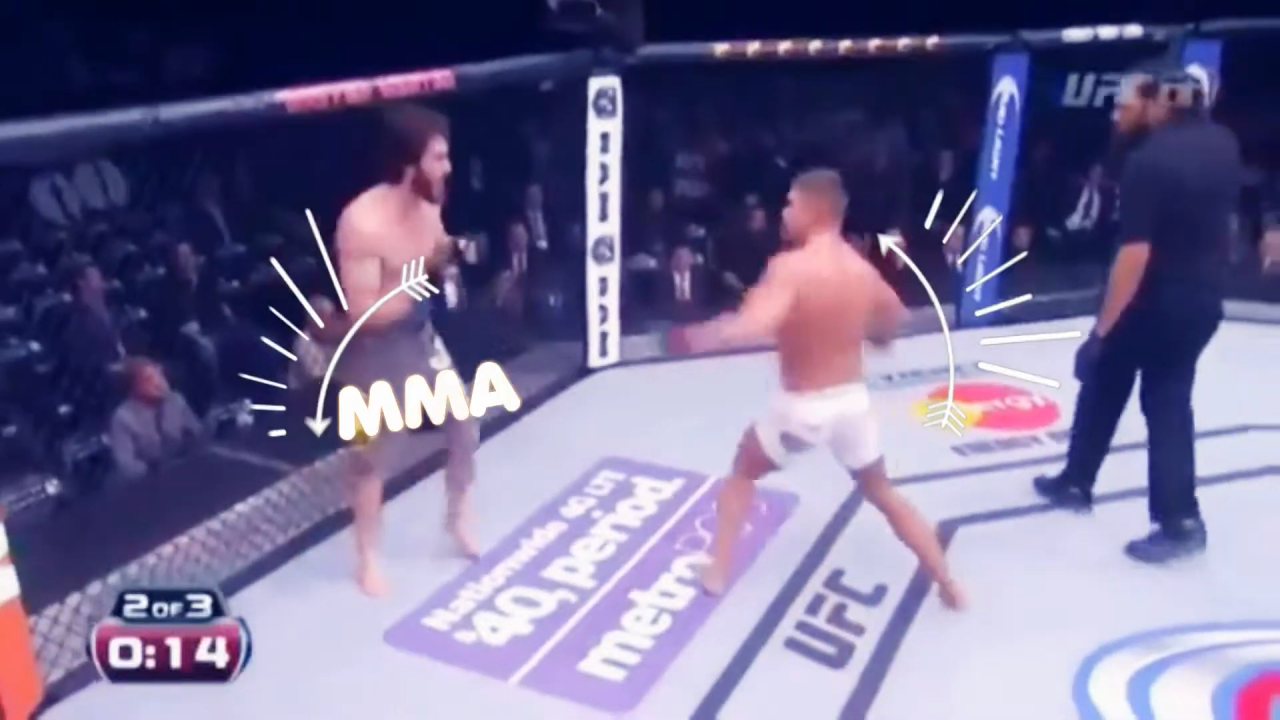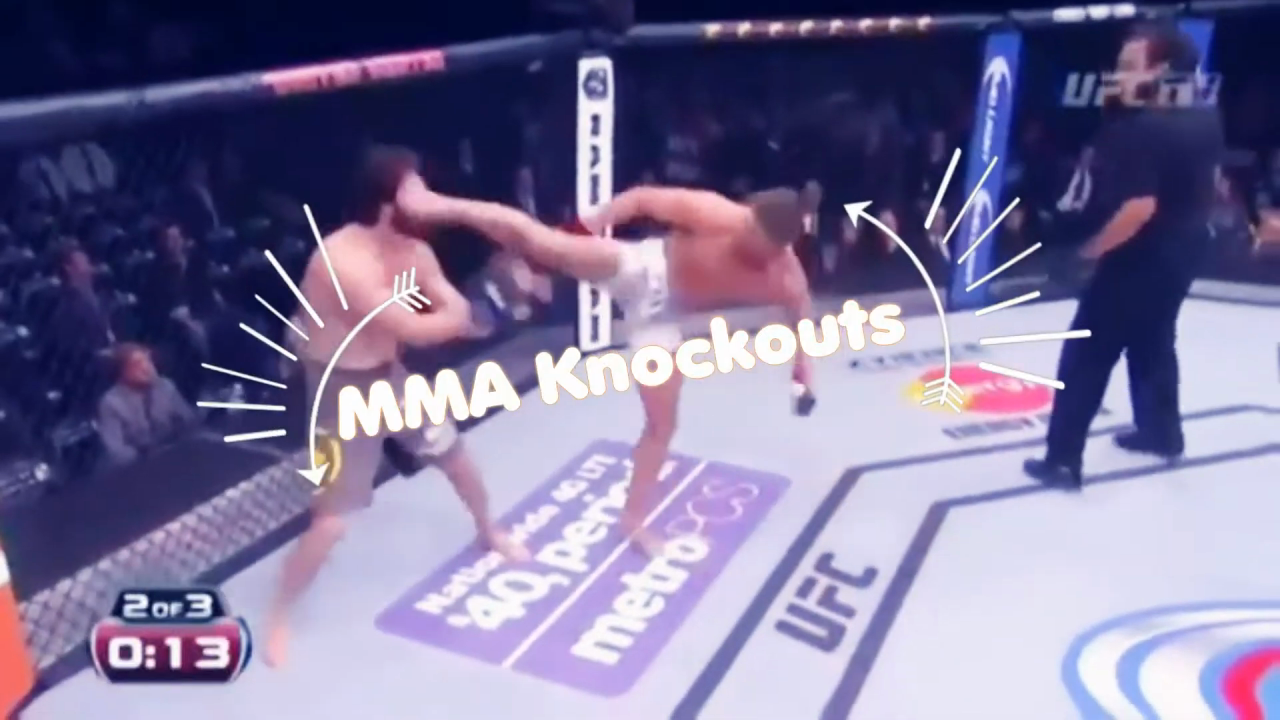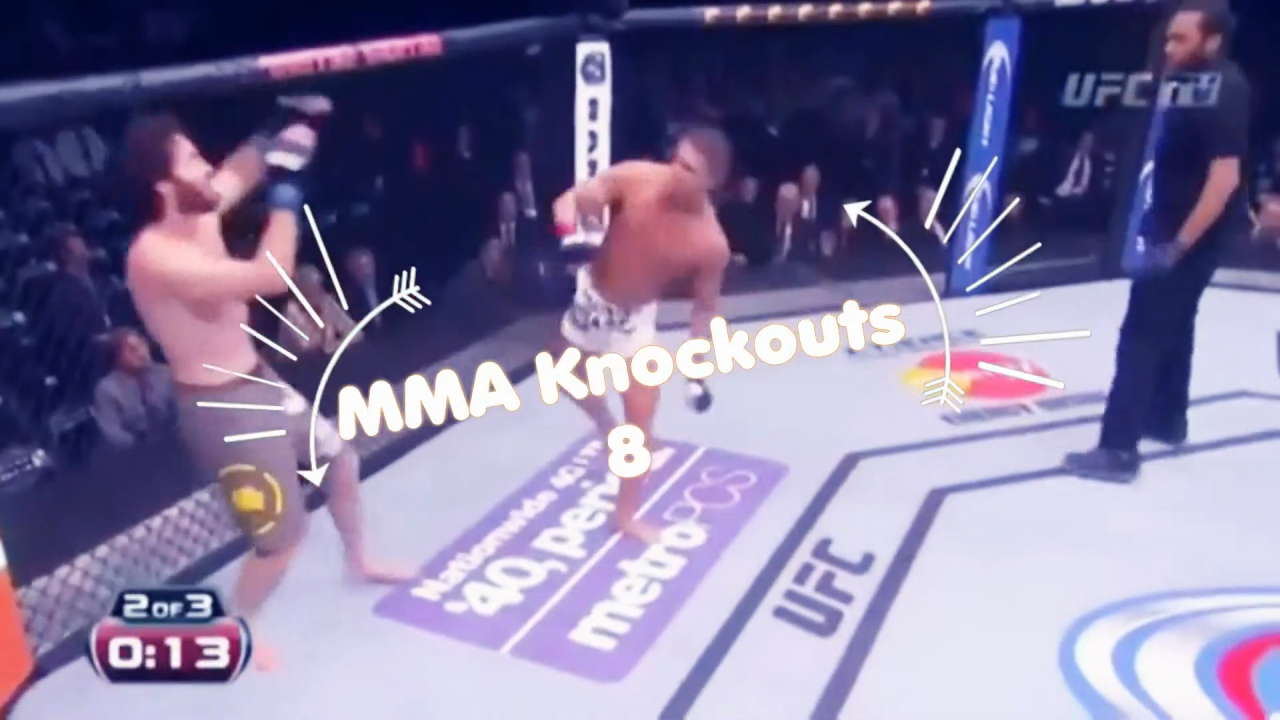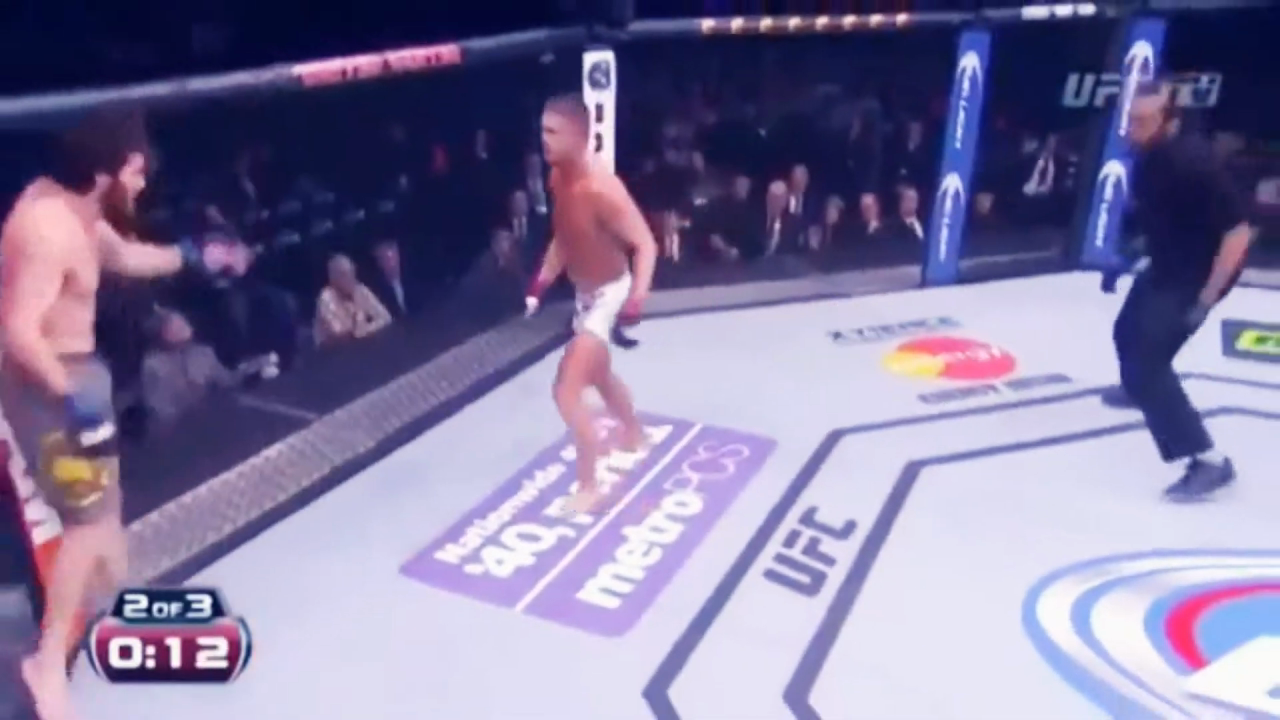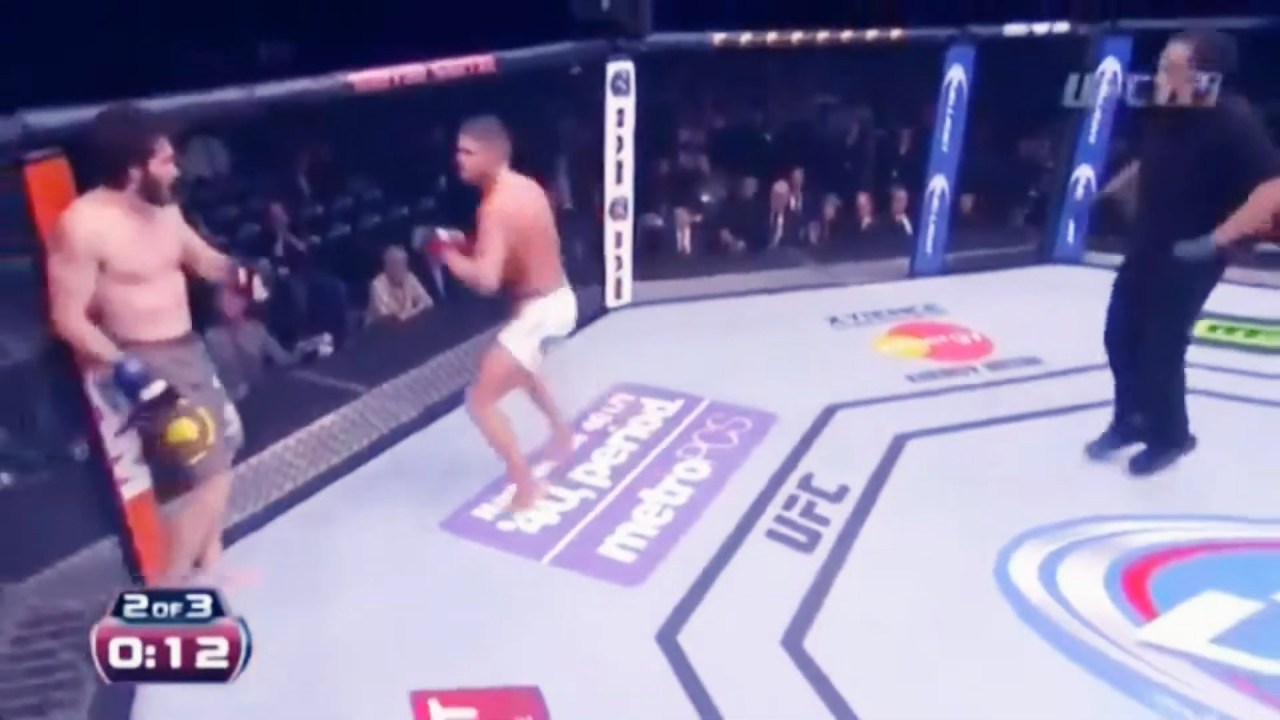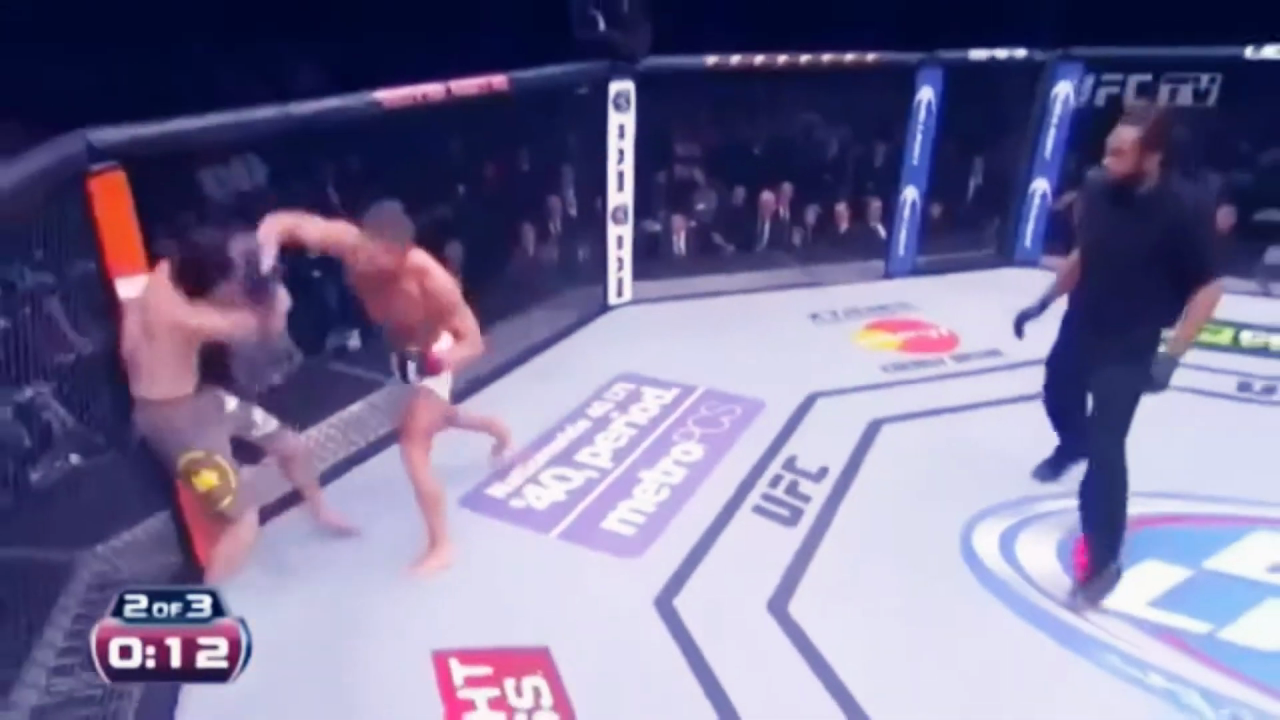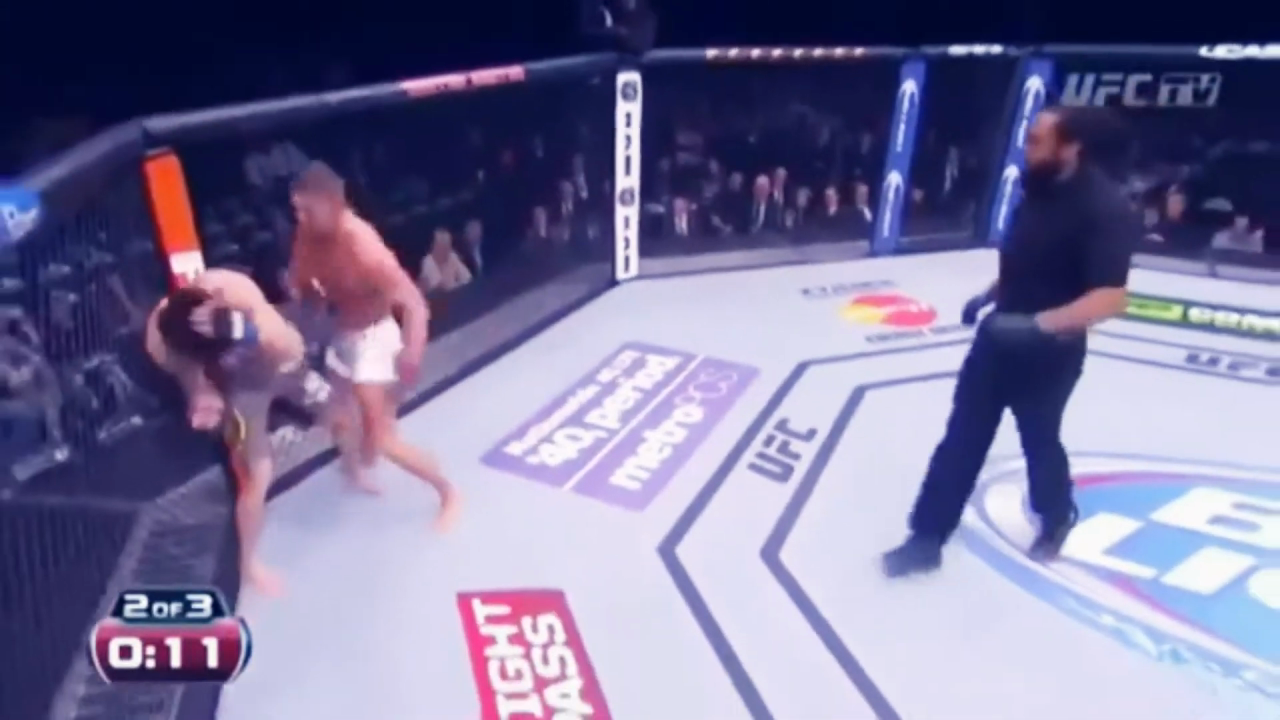
dt=0.4s
person 1, frame 1
left shoulder: (427, 206)
right shoulder: (362, 223)
right elbow: (362, 313)
left wrist: (456, 253)
right wrist: (422, 299)
left hip: (417, 335)
right hip: (371, 349)
left knee: (464, 434)
right knee: (374, 463)
left ankle: (457, 521)
right ankle: (367, 557)
person 1, frame 2
left shoulder: (410, 247)
right shoulder: (344, 261)
left elbow: (448, 308)
right elbow: (414, 329)
right wrist: (480, 316)
left hip: (386, 376)
right hip: (337, 389)
left knee: (458, 460)
right knee: (331, 523)
left ankle: (490, 534)
right ankle: (278, 617)
person 1, frame 3
left shoulder: (196, 217)
right shoulder: (158, 259)
left elbow: (239, 174)
right elbow: (269, 275)
left wrist: (282, 144)
right wrist: (287, 190)
left hip: (260, 384)
right hip: (220, 411)
left knee: (344, 467)
right knee: (280, 543)
left ankle: (357, 561)
person 1, frame 4
left shoulder: (81, 209)
left elbow: (126, 255)
left wrist: (195, 256)
right wrist: (75, 403)
left hip: (73, 372)
left knee: (104, 506)
right knee: (91, 522)
person 1, frame 5
left shoulder: (162, 210)
right shoulder: (84, 227)
left elbow: (199, 258)
right elbow: (68, 318)
left wrist: (236, 271)
right wrist: (123, 369)
left hip: (189, 351)
right hip: (153, 368)
left knee: (220, 463)
right knee: (211, 481)
left ankle: (209, 565)
person 1, frame 6
left shoulder: (175, 273)
right shoulder: (169, 310)
right elbow: (268, 325)
left hip: (199, 395)
right hip: (169, 416)
left knee: (290, 446)
right knee: (243, 523)
left ankle: (321, 512)
person 1, frame 7
left shoulder: (234, 288)
right shoulder: (161, 340)
left elbow: (293, 349)
right elbow: (198, 387)
left wrist: (247, 334)
right wrist: (205, 401)
left hip: (272, 364)
right hip: (237, 387)
right knee: (259, 475)
right ankle: (249, 566)
person 2, frame 1
left shoulder: (1148, 164)
right shoulder: (1222, 142)
left elbow: (1135, 255)
right elbow: (1224, 211)
left wrist: (1101, 328)
left hip: (1153, 300)
right hip: (1204, 298)
left knee: (1103, 387)
right knee: (1170, 404)
left ankle: (1075, 482)
right ankle: (1179, 518)
person 2, frame 2
left shoulder: (1149, 125)
right shoulder: (1204, 112)
left elbow: (1140, 208)
right elbow: (1206, 181)
left wrist: (1088, 251)
left hip: (1141, 256)
right hip: (1183, 250)
left knee: (1086, 356)
right knee: (1152, 339)
left ankle: (1063, 460)
right ankle: (1161, 433)
person 2, frame 3
left shoulder: (1221, 93)
right shoulder: (1214, 84)
left elbow: (1225, 177)
left wrist: (1178, 245)
left hip: (1195, 230)
right hip: (1182, 223)
left knee: (1143, 332)
right knee: (1170, 322)
left ankle: (1116, 450)
right ankle: (1165, 418)
person 2, frame 4
left shoulder: (1196, 164)
right shoulder: (1148, 160)
left elbow: (1239, 233)
left wrist: (1206, 298)
left hip: (1193, 278)
right hip: (1164, 270)
left knee: (1147, 360)
right knee: (1130, 329)
left ankle: (1207, 460)
right ankle: (1136, 388)
person 2, frame 5
left shoulder: (1232, 122)
right shoulder: (1165, 112)
left wrist: (1213, 241)
right wrist: (1107, 192)
left hip: (1189, 257)
right hip: (1146, 248)
left knee: (1161, 349)
right knee: (1121, 334)
left ankle: (1171, 437)
right ankle: (1129, 420)
person 2, frame 6
left shoulder: (1184, 210)
right shoulder: (1097, 192)
left elbow: (1206, 290)
left wrist: (1171, 355)
right wrist: (1043, 302)
left hip: (1129, 346)
right hip: (1081, 326)
left knee: (1105, 444)
right knee: (1059, 400)
left ankle: (1103, 559)
right ankle: (1073, 445)
person 2, frame 7
left shoulder: (1104, 207)
right shoulder: (1038, 187)
left elbow: (1109, 298)
left wrist: (1035, 324)
right wrist: (989, 295)
left hip: (1049, 350)
right hip: (1003, 334)
left knee: (1039, 444)
right knee: (961, 437)
left ankle: (1057, 519)
right ankle: (927, 538)
person 3, frame 1
left shoulder: (789, 267)
right shoulder: (864, 272)
left elbow: (754, 329)
right elbow: (891, 323)
left wrist: (689, 338)
left hip: (799, 411)
right hip: (852, 406)
left knee: (743, 474)
right knee: (886, 498)
left ankle: (718, 572)
right ankle: (947, 584)
person 3, frame 2
left shoulder: (785, 281)
right shoulder: (717, 215)
left elbow: (801, 322)
right elbow: (644, 198)
left wrist: (804, 375)
right wrist: (589, 227)
left hip: (661, 312)
right hip: (648, 271)
left knee: (661, 428)
right knee: (544, 241)
left ankle: (635, 521)
right ankle: (443, 206)
person 3, frame 3
left shoulder: (709, 245)
right shoulder: (633, 179)
left elbow: (706, 305)
right elbow: (572, 202)
right wrist: (565, 225)
left hip: (632, 318)
right hip: (591, 298)
left knee: (640, 418)
left ankle: (627, 513)
right ankle: (611, 436)
person 3, frame 4
left shoulder: (601, 188)
right shoulder: (557, 176)
left elbow: (646, 245)
left wrist: (636, 302)
right wrist: (541, 282)
left hip: (608, 296)
right hip: (586, 293)
left knee: (566, 387)
right knee: (597, 374)
left ankle: (589, 483)
right ankle: (633, 435)
person 3, frame 5
left shoulder: (496, 207)
right shoulder: (524, 187)
left elbow: (486, 279)
left wrist: (444, 251)
right wrist: (462, 244)
left hip: (540, 310)
right hip: (559, 299)
left knee: (480, 399)
right knee: (525, 373)
left ankle: (527, 487)
right ankle: (561, 437)
person 3, frame 6
left shoulder: (435, 283)
right shoulder: (353, 246)
left elbow: (473, 342)
right elbow: (295, 224)
left wrist: (435, 363)
right wrist: (271, 231)
left hip: (433, 356)
right hip: (404, 352)
left knee: (413, 449)
right knee: (441, 416)
left ankle: (441, 546)
right ankle: (499, 431)
person 3, frame 7
left shoulder: (364, 252)
right shoulder: (309, 232)
left elbow: (415, 308)
right elbow: (298, 279)
left wrist: (411, 358)
right wrist: (306, 288)
left hip: (372, 339)
right hip: (346, 336)
left knee: (383, 440)
right knee: (339, 419)
left ankle: (448, 494)
right ankle: (358, 468)
